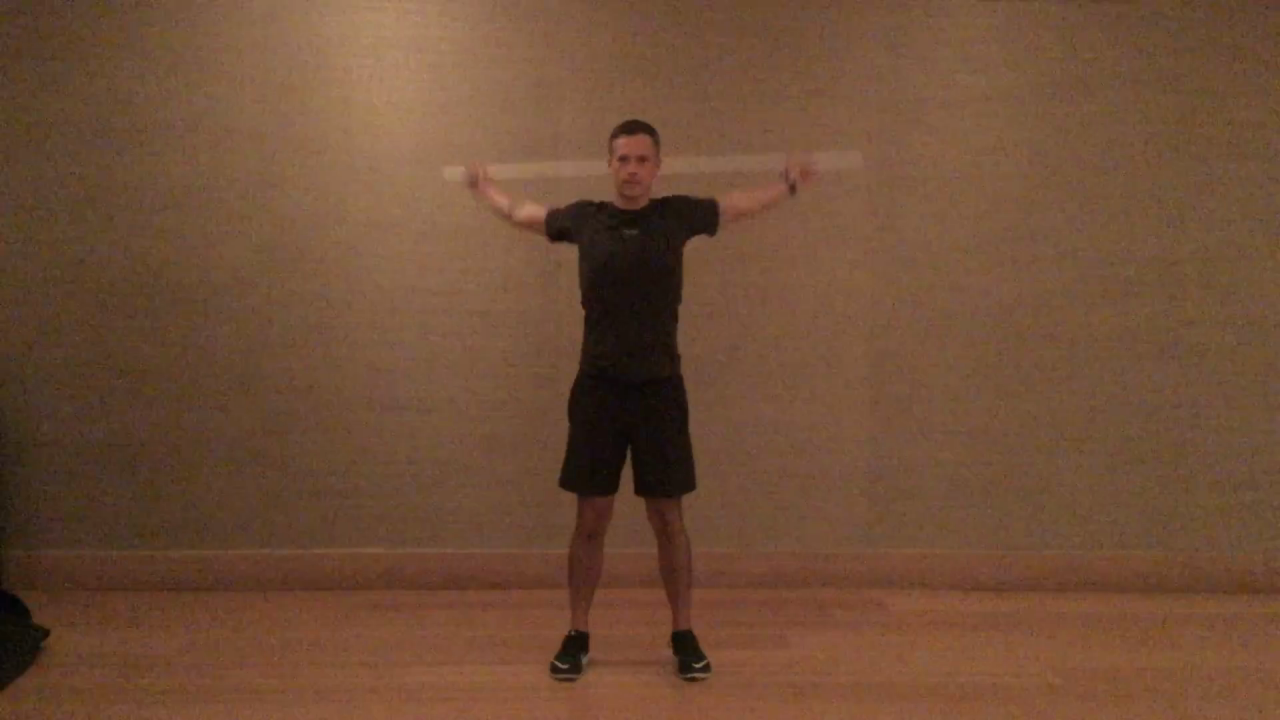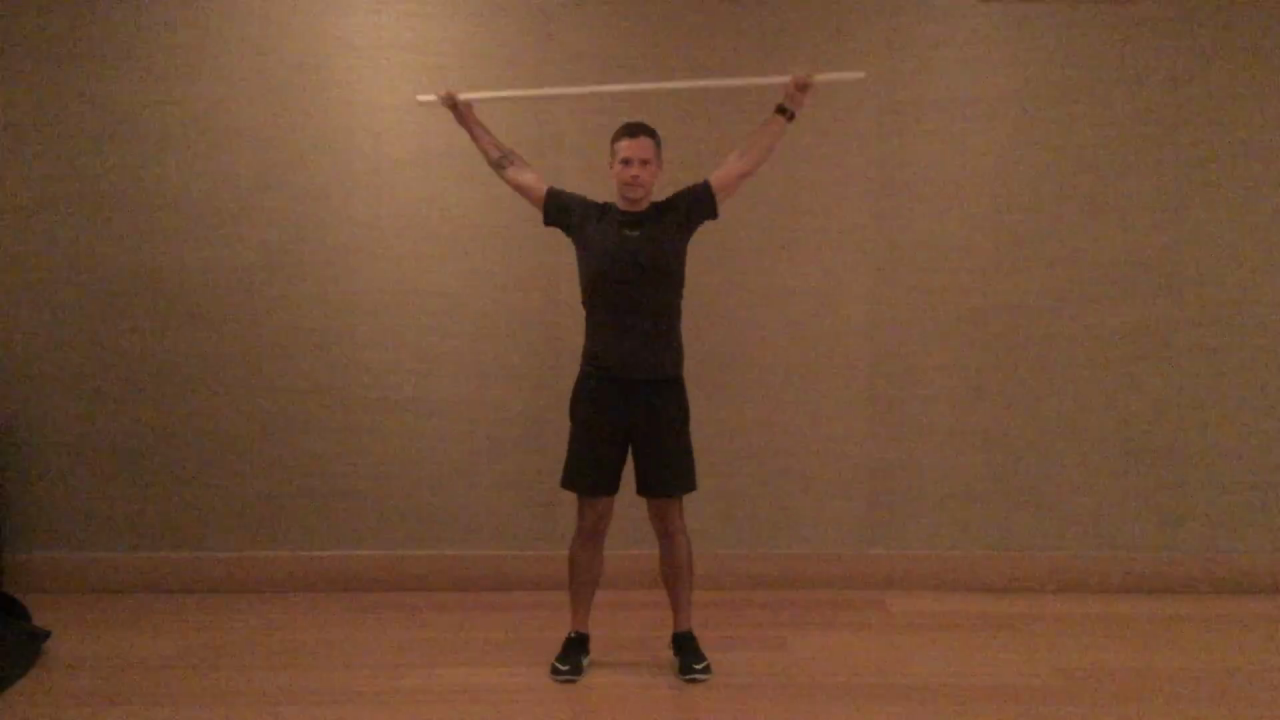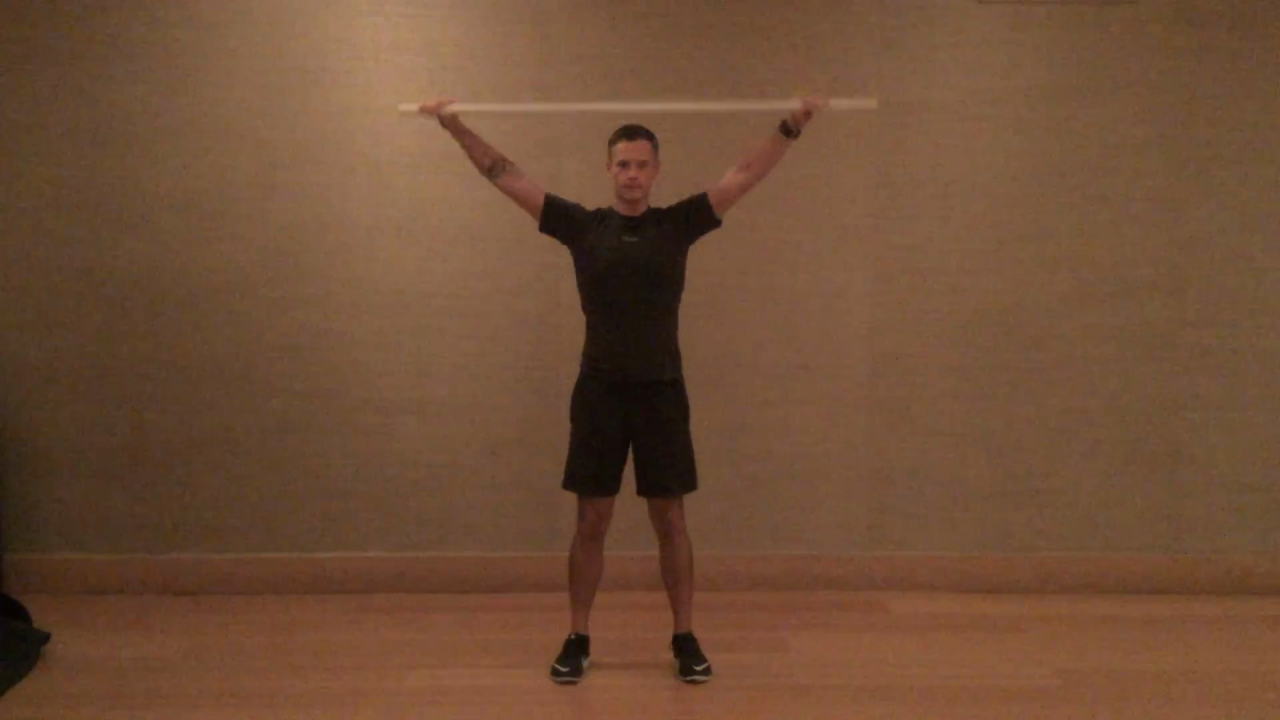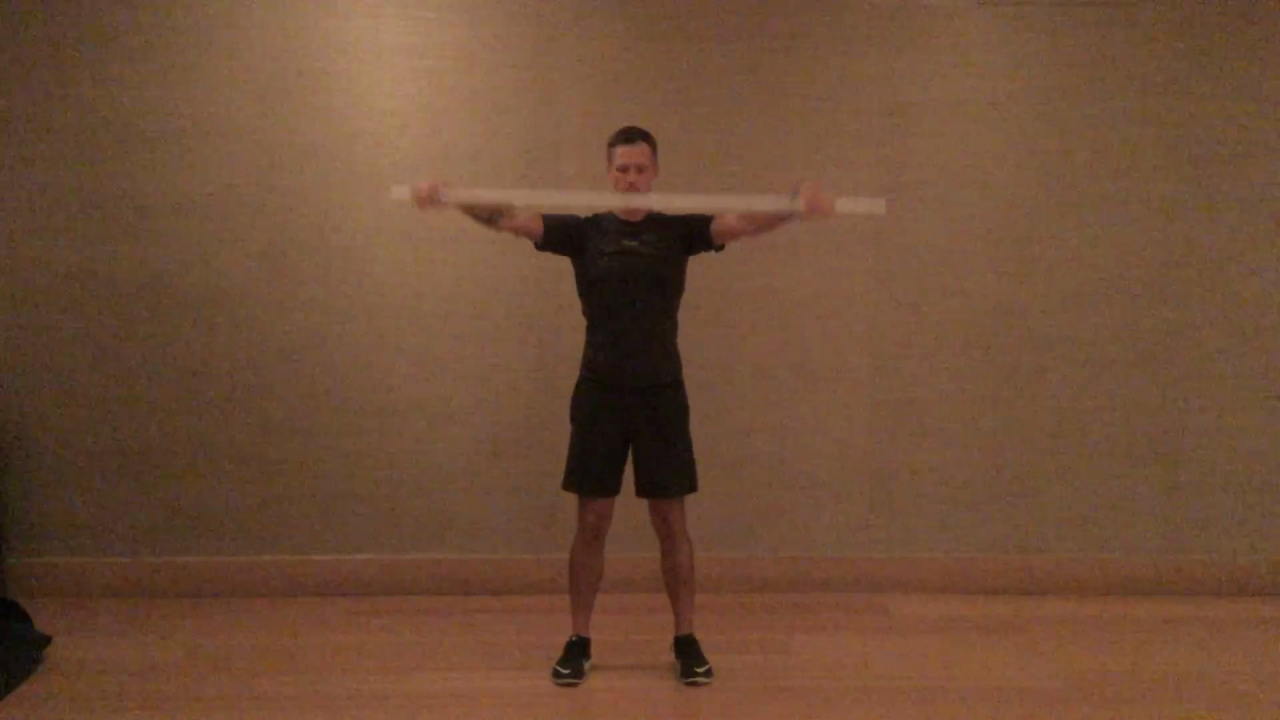
dt=0.2s
person 1, frame 1
left shoulder: (677, 216)
right shoulder: (582, 219)
left elbow: (745, 201)
right elbow: (520, 211)
left wrist: (791, 181)
right wrist: (484, 186)
left hip: (661, 390)
right hip: (598, 390)
left knee: (668, 520)
right knee: (590, 519)
left ankle: (683, 635)
right ankle: (577, 636)
person 1, frame 2
left shoulder: (679, 216)
right shoulder: (582, 219)
left elbow: (743, 161)
right elbow: (514, 169)
left wrist: (787, 106)
right wrist: (466, 115)
left hip: (662, 390)
right hip: (599, 390)
left knee: (670, 520)
right knee: (591, 521)
left ankle: (684, 636)
right ankle: (578, 636)
person 1, frame 3
left shoulder: (679, 223)
right shoulder: (581, 225)
left elbow: (744, 173)
right elbow: (507, 176)
left wrist: (791, 124)
right wrist: (456, 125)
left hip: (662, 391)
right hip: (600, 392)
left knee: (670, 520)
right knee: (591, 520)
left ankle: (684, 638)
right ankle: (578, 639)
person 1, frame 4
left shoulder: (679, 231)
right shoulder: (581, 231)
left elbow: (743, 222)
right elbow: (510, 217)
left wrist: (796, 206)
right wrist: (450, 196)
left hip: (662, 393)
right hip: (599, 393)
left knee: (671, 523)
right knee: (591, 522)
left ankle: (686, 640)
right ankle: (579, 641)
